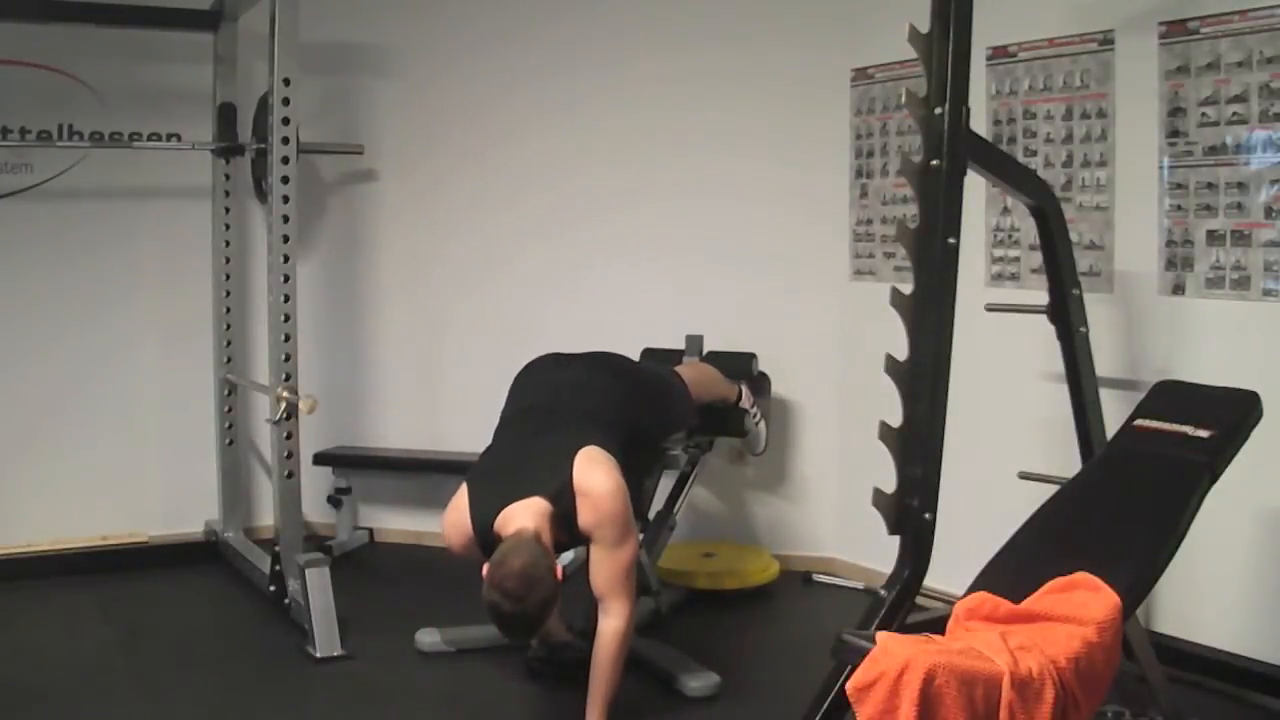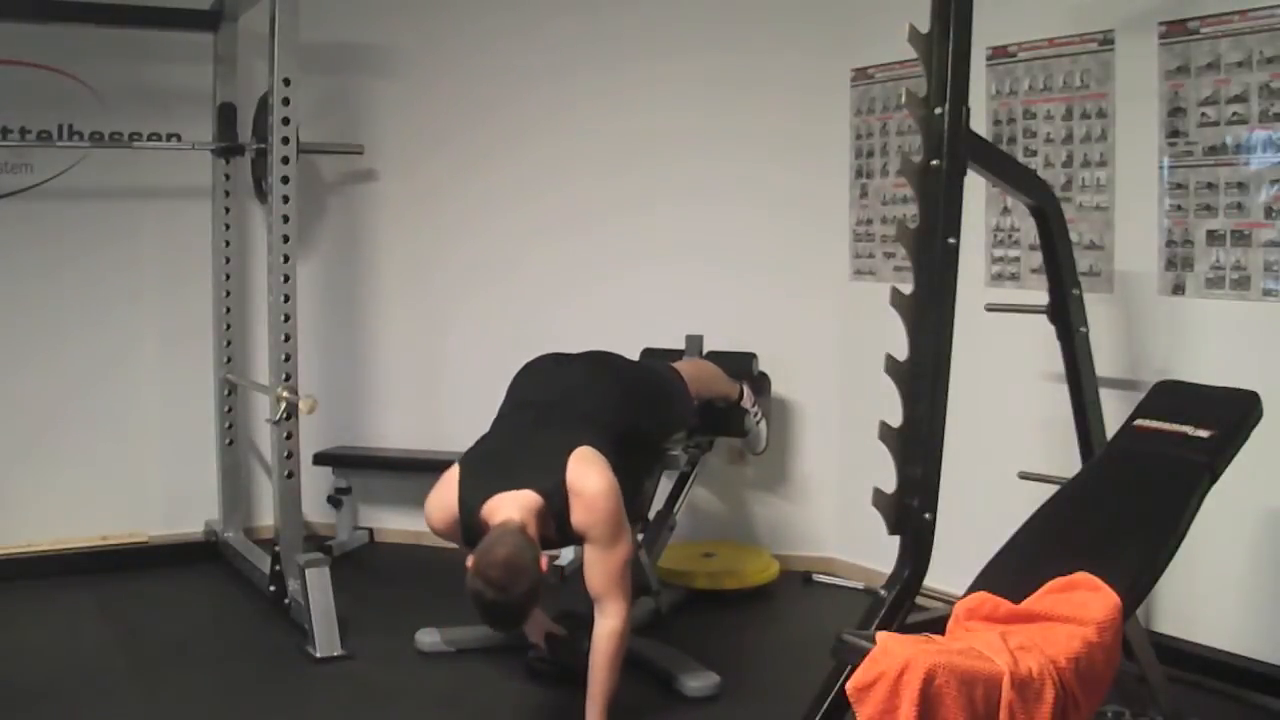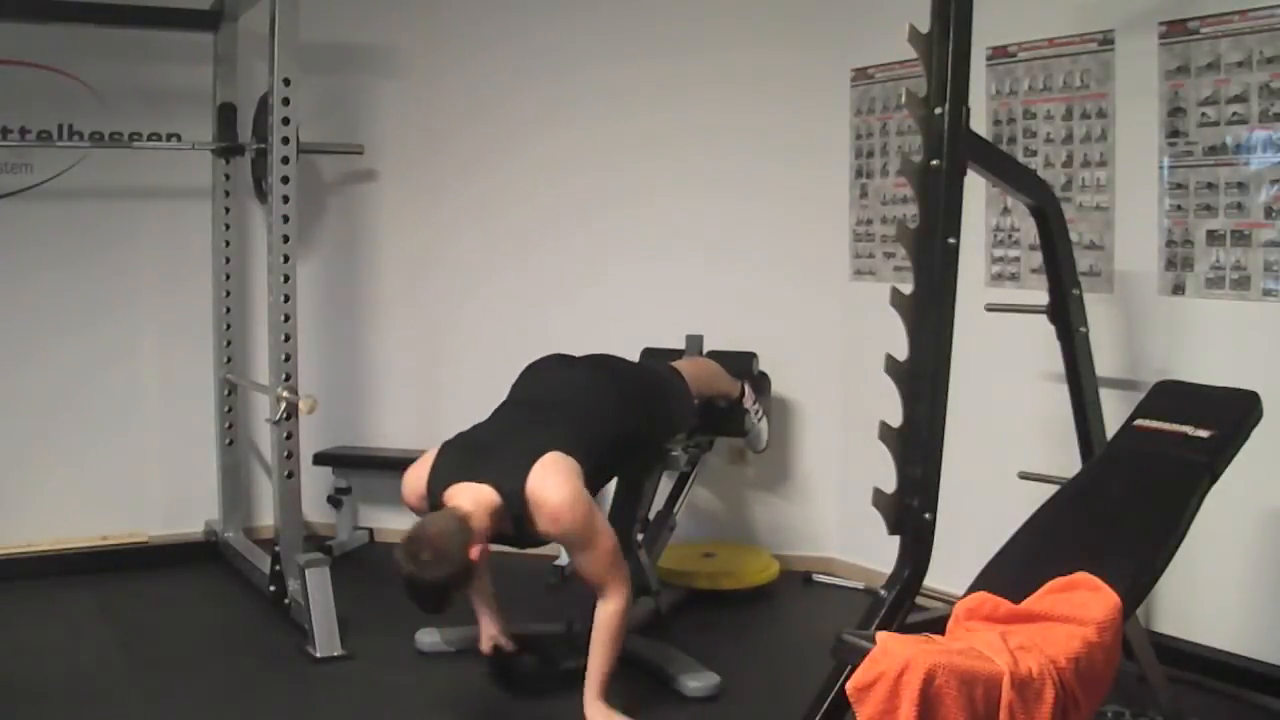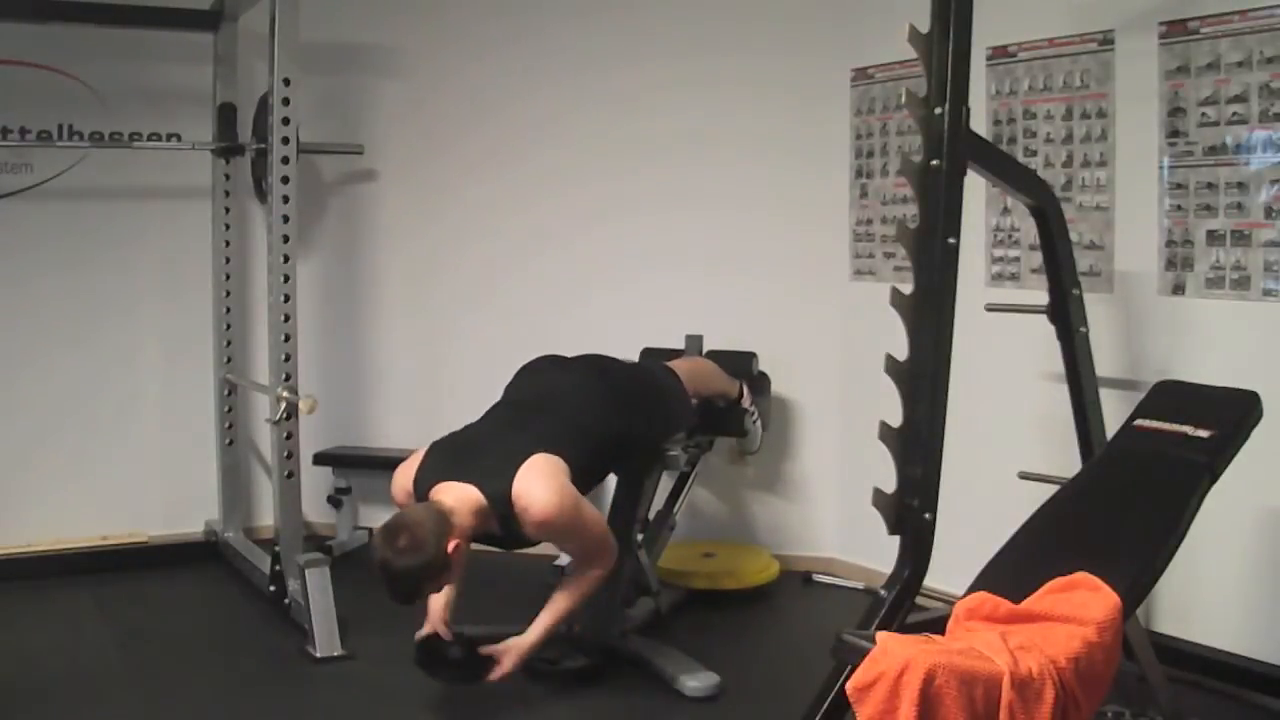
dt=0.3s
person 1, frame 1
left shoulder: (597, 493)
right shoulder: (462, 528)
left elbow: (615, 612)
right wrist: (545, 612)
left hip: (618, 387)
right hip: (539, 380)
left knee: (679, 384)
left ankle: (738, 397)
person 1, frame 2
left shoulder: (589, 494)
right shoulder: (444, 509)
left elbow: (612, 610)
right wrist: (527, 612)
left hip: (617, 388)
right hip: (538, 379)
left knee: (678, 380)
left ankle: (739, 396)
person 1, frame 3
left shoulder: (553, 500)
right shoulder: (419, 487)
left elbow: (614, 593)
right elbow: (457, 548)
right wrist: (486, 616)
left hip: (618, 395)
right hip: (542, 380)
left knee: (679, 381)
left ankle: (740, 394)
person 1, frame 4
left shoulder: (539, 502)
right shoulder: (408, 485)
left elbow: (601, 558)
right elbow: (443, 546)
left wrist: (529, 640)
right wrist: (438, 606)
left hip: (610, 396)
right hip: (540, 377)
left ankle: (737, 394)
